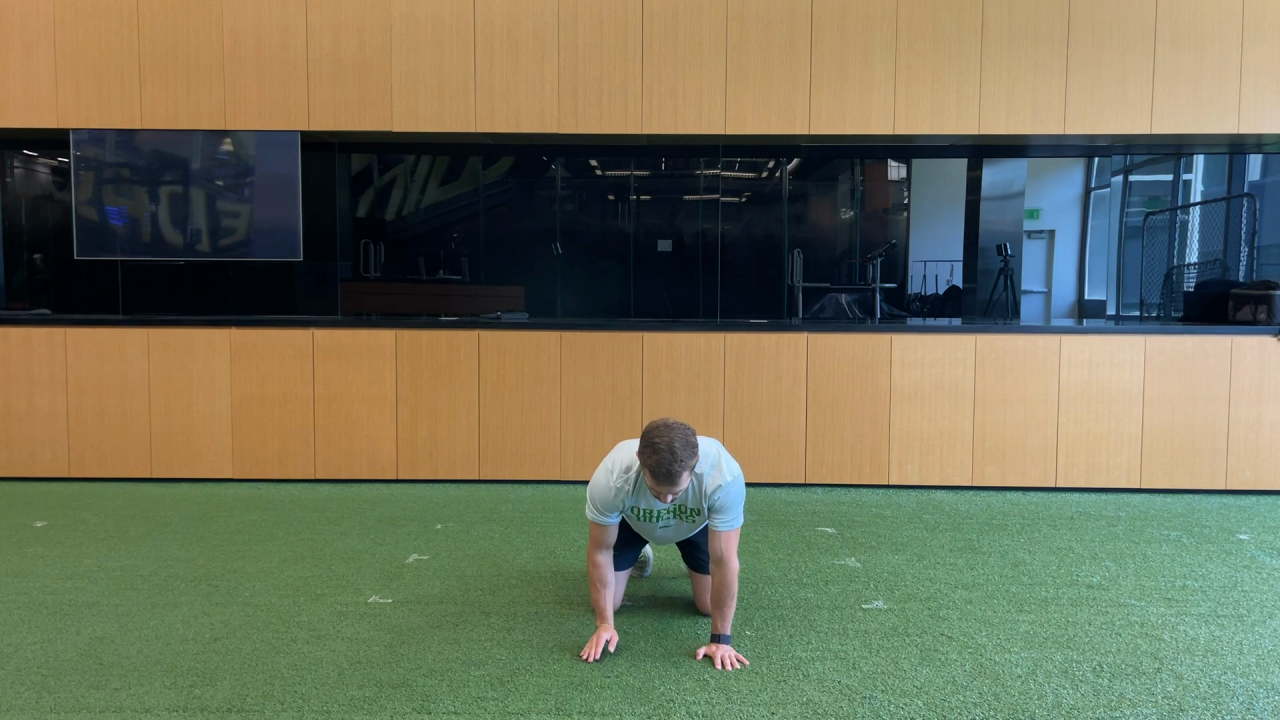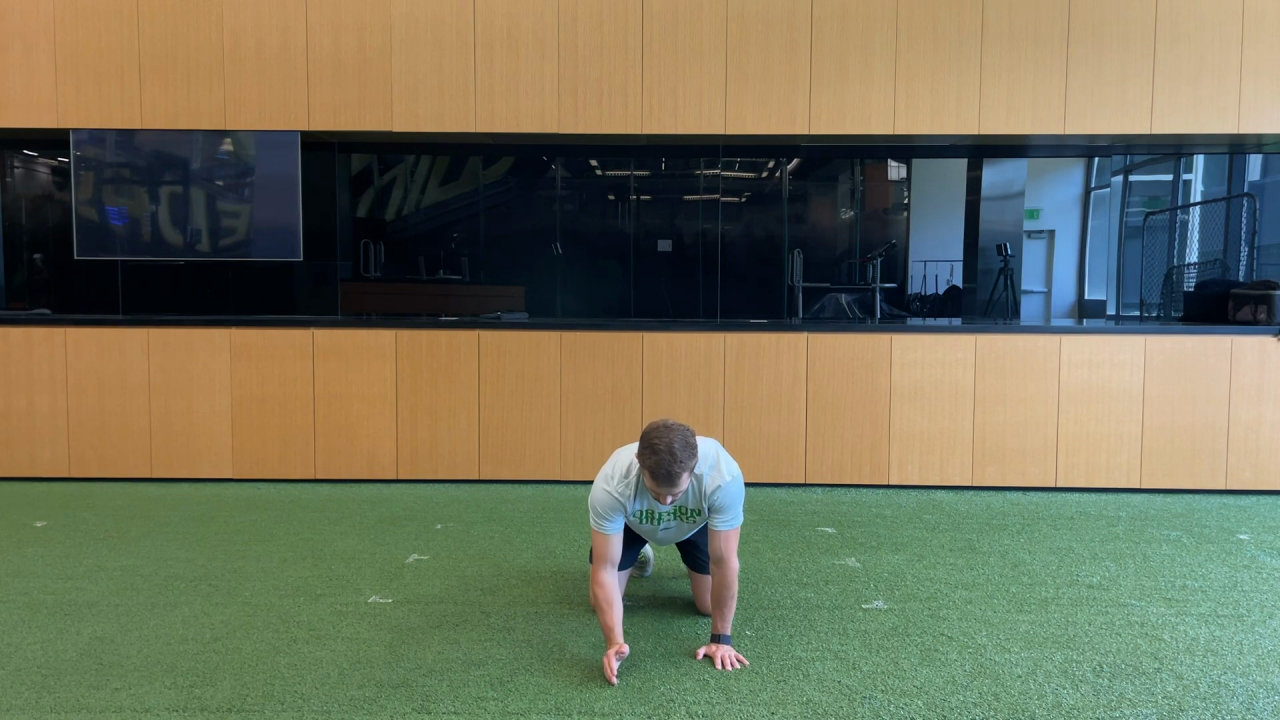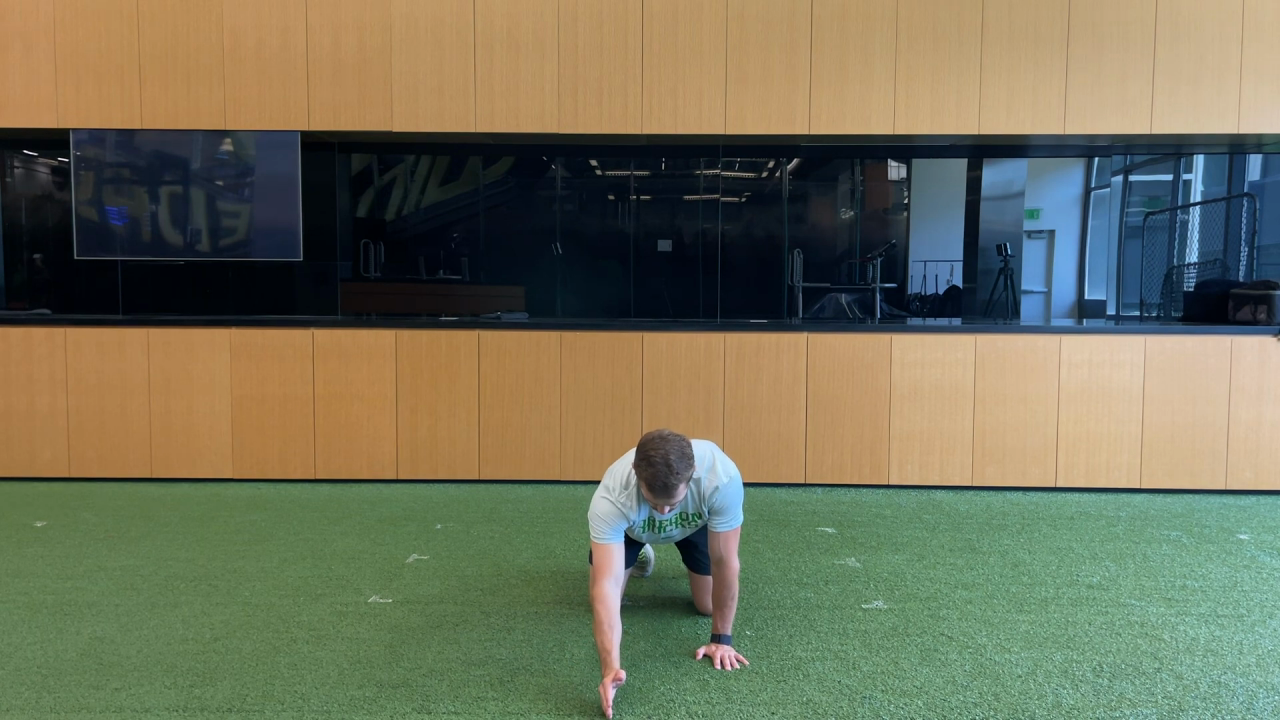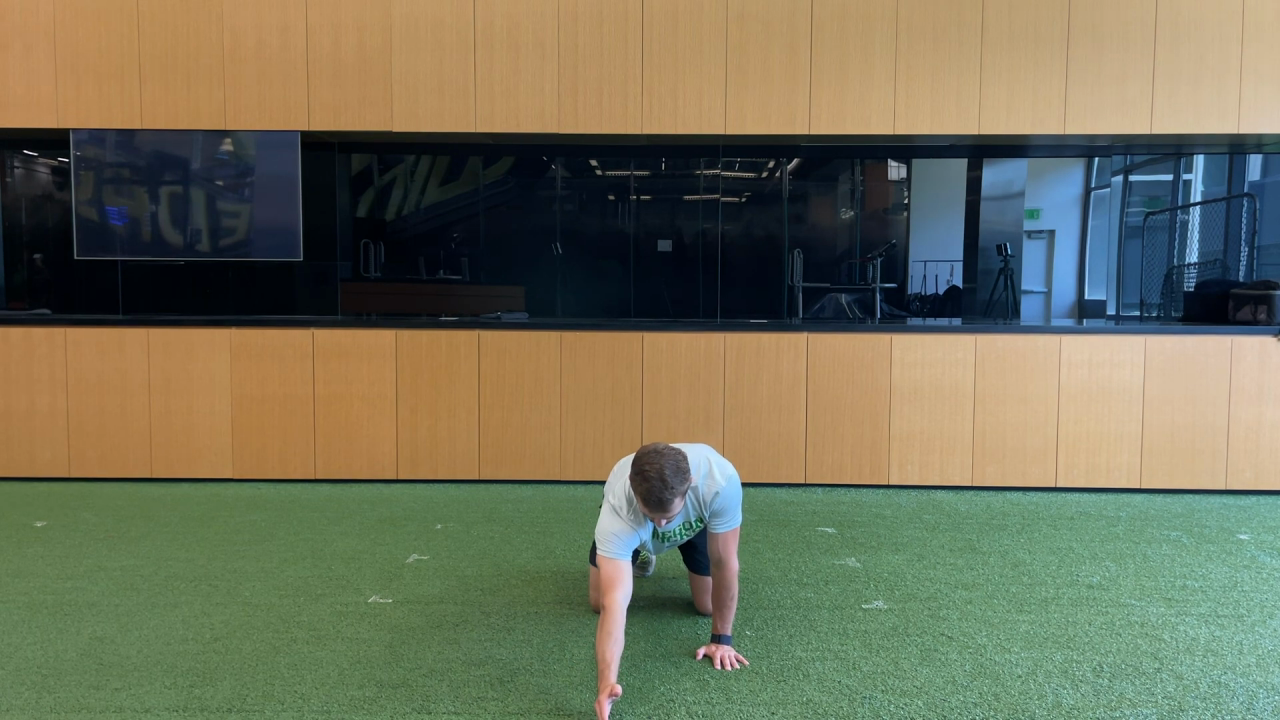
dt=1s
person 1, frame 1
left shoulder: (724, 476)
right shoulder: (611, 477)
left elbow: (725, 562)
right elbow: (600, 552)
left wrist: (721, 639)
right wrist: (604, 623)
left hip: (697, 523)
right hip: (630, 520)
left knee: (709, 605)
right knee: (607, 601)
left ankle: (692, 562)
right ankle: (638, 557)
person 1, frame 2
left shoulder: (724, 476)
right shoulder: (611, 484)
left elbow: (725, 562)
right elbow: (605, 570)
left wrist: (721, 639)
right wrist: (614, 642)
left hip: (697, 522)
right hip: (631, 522)
left knee: (708, 605)
right knee: (601, 603)
left ankle: (690, 561)
right ankle: (639, 556)
person 1, frame 3
left shoulder: (722, 478)
right shoulder: (611, 497)
left elbow: (725, 564)
right elbow: (606, 586)
left wrist: (722, 639)
right wrist: (610, 668)
left hip: (696, 522)
right hip: (632, 526)
left knee: (708, 605)
right knee: (599, 599)
right ankle: (639, 556)
person 1, frame 4
left shoulder: (720, 481)
right shoulder: (618, 513)
left elbow: (725, 564)
right elbow: (614, 603)
left wrist: (721, 639)
right wrist: (607, 684)
left hip: (696, 520)
left knee: (707, 605)
right knee: (600, 600)
right ankle: (640, 555)
